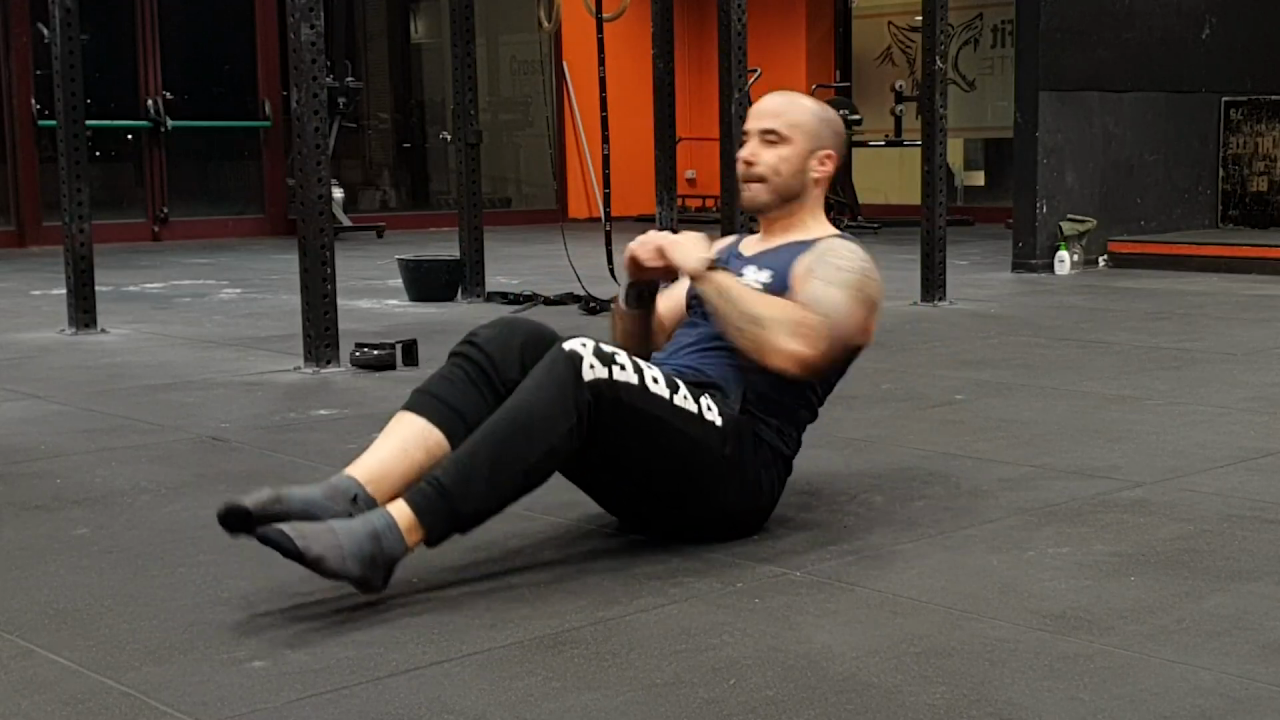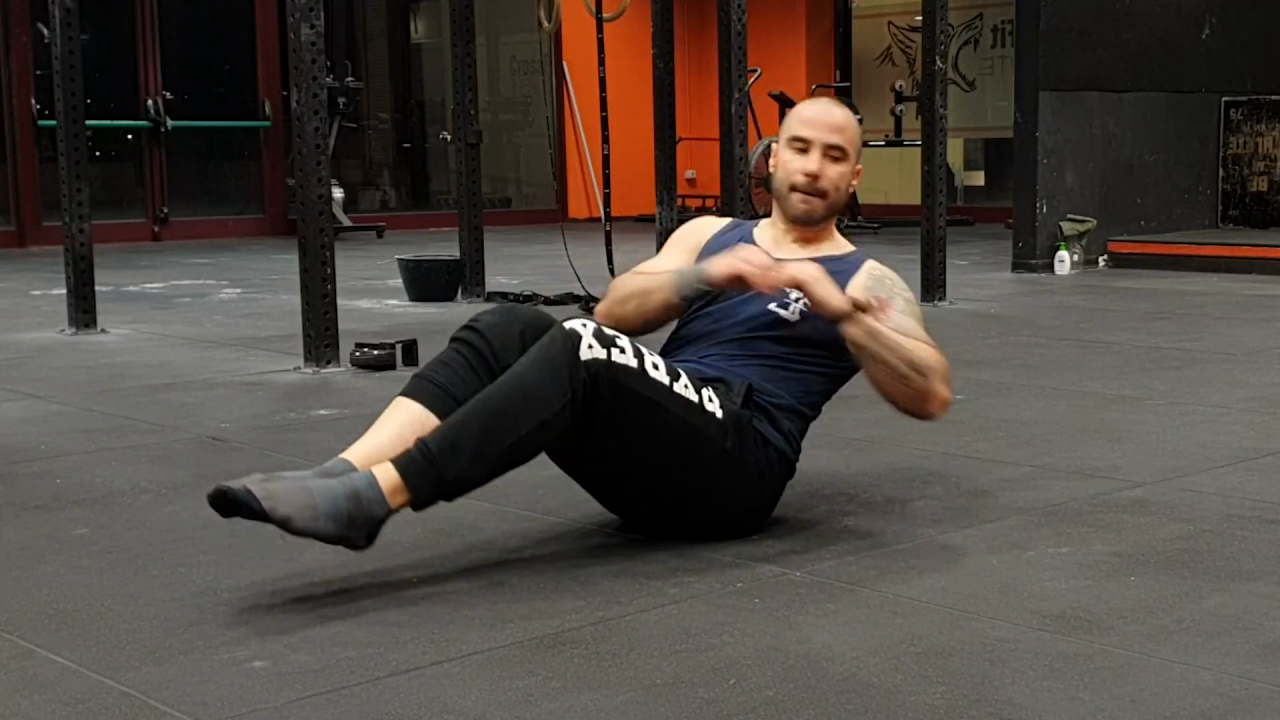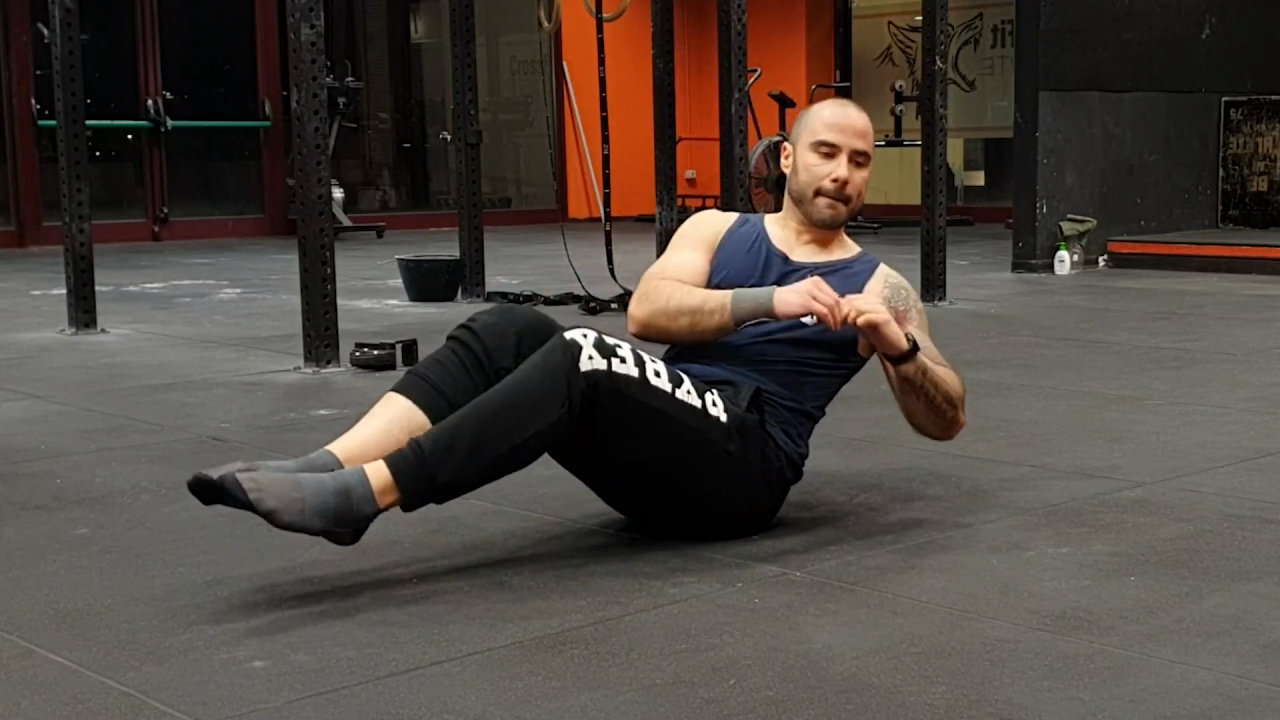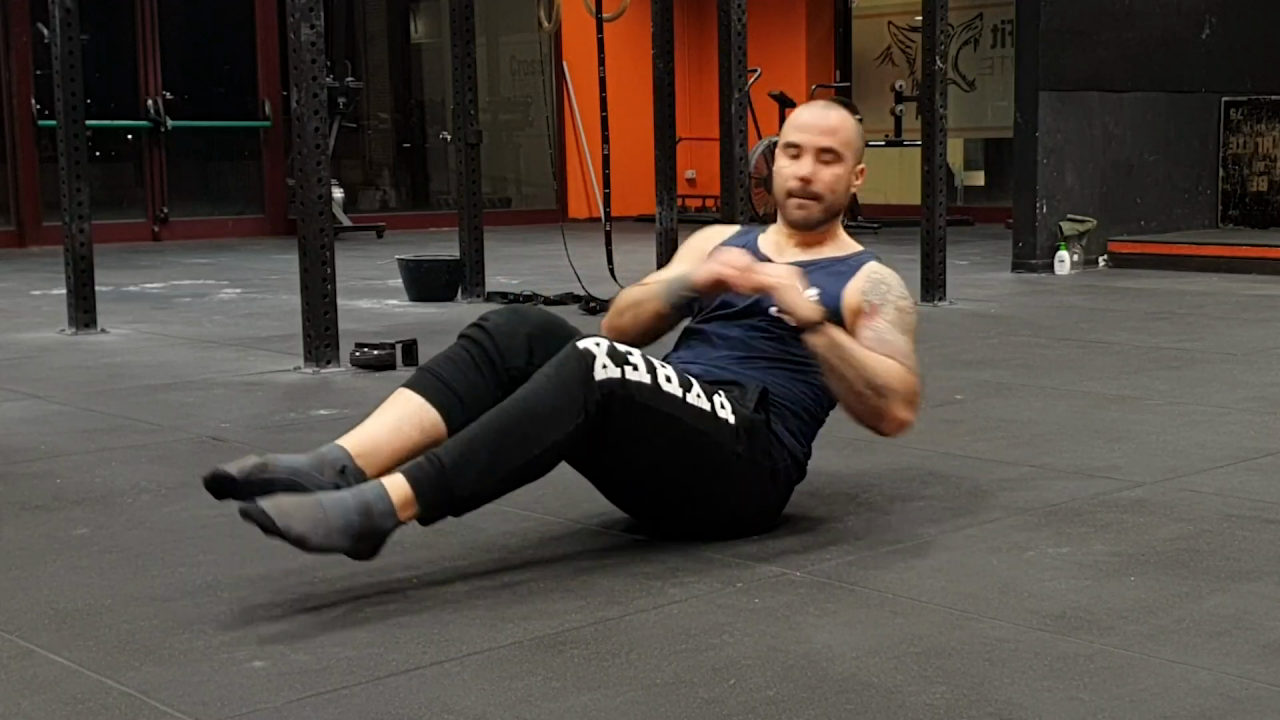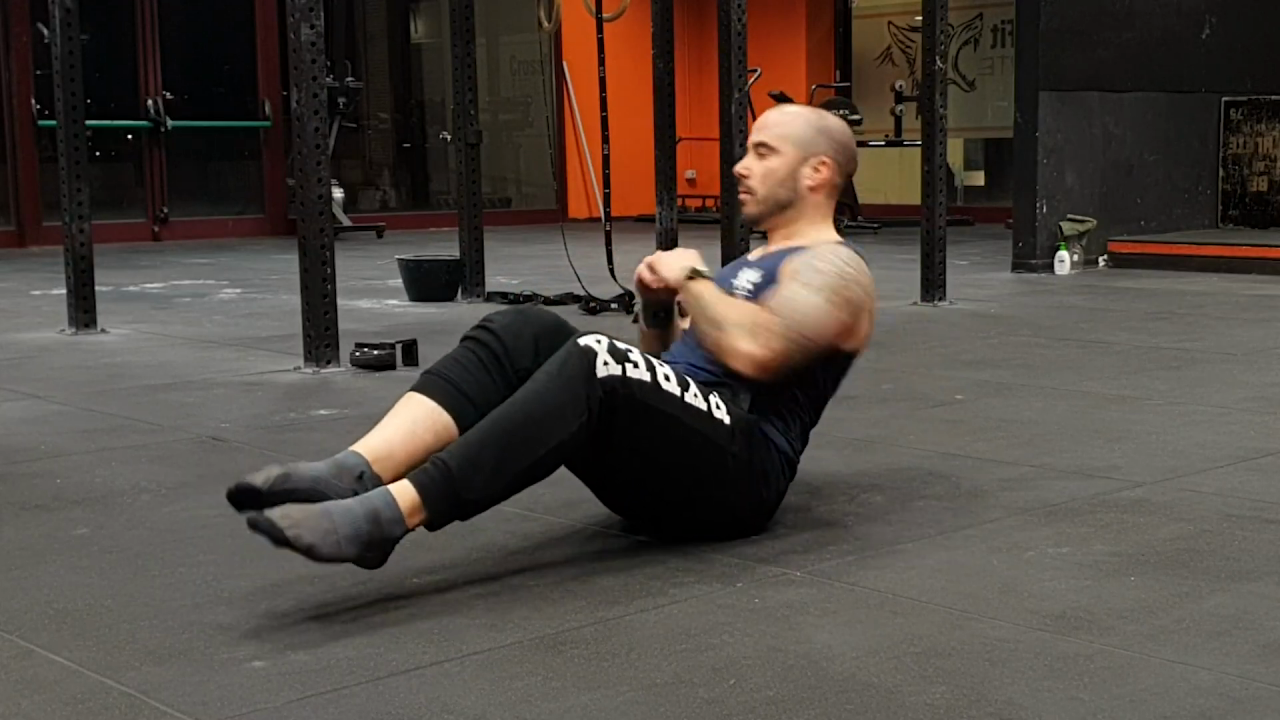
dt=0.2s
person 1, frame 1
left shoulder: (838, 267)
right shoulder: (729, 248)
left elbow: (789, 350)
right elbow: (642, 345)
left wrist: (705, 270)
right wrist: (646, 277)
left hip: (732, 468)
right hip: (648, 449)
left knee: (583, 366)
right knee: (509, 344)
left ankle: (385, 535)
right ankle: (346, 495)
person 1, frame 2
left shoulder: (869, 283)
right shoulder: (712, 235)
left elbow: (929, 394)
right elbow: (614, 312)
left wrist: (846, 309)
right wrist: (713, 276)
left hip: (733, 465)
right hip: (651, 448)
left knee: (580, 351)
right knee: (510, 332)
left ankle: (369, 499)
right ankle: (343, 475)
person 1, frame 3
left shoulder: (879, 287)
right shoulder: (716, 230)
left elbow: (947, 418)
right elbow: (647, 314)
left wrist: (900, 344)
right wrist: (769, 302)
left hip: (739, 465)
right hip: (657, 444)
left knee: (583, 360)
right knee: (509, 333)
left ankle: (358, 496)
right ankle: (328, 467)
person 1, frame 4
left shoulder: (871, 284)
right shoulder: (724, 243)
left elbow: (895, 412)
right elbow: (619, 325)
left wrist: (805, 314)
right wrist: (694, 281)
left hip: (741, 465)
right hip: (657, 444)
left knee: (595, 367)
right knee: (519, 332)
left ankle: (377, 507)
right ankle: (337, 467)
person 1, frame 5
left shoulder: (833, 269)
right shoulder: (756, 260)
left elbow: (751, 353)
right elbow: (671, 362)
left wrist: (690, 281)
right wrist: (657, 299)
left hip: (735, 469)
right hip: (656, 454)
left knee: (595, 363)
right knee: (524, 332)
left ankle: (385, 516)
right ankle: (351, 475)
